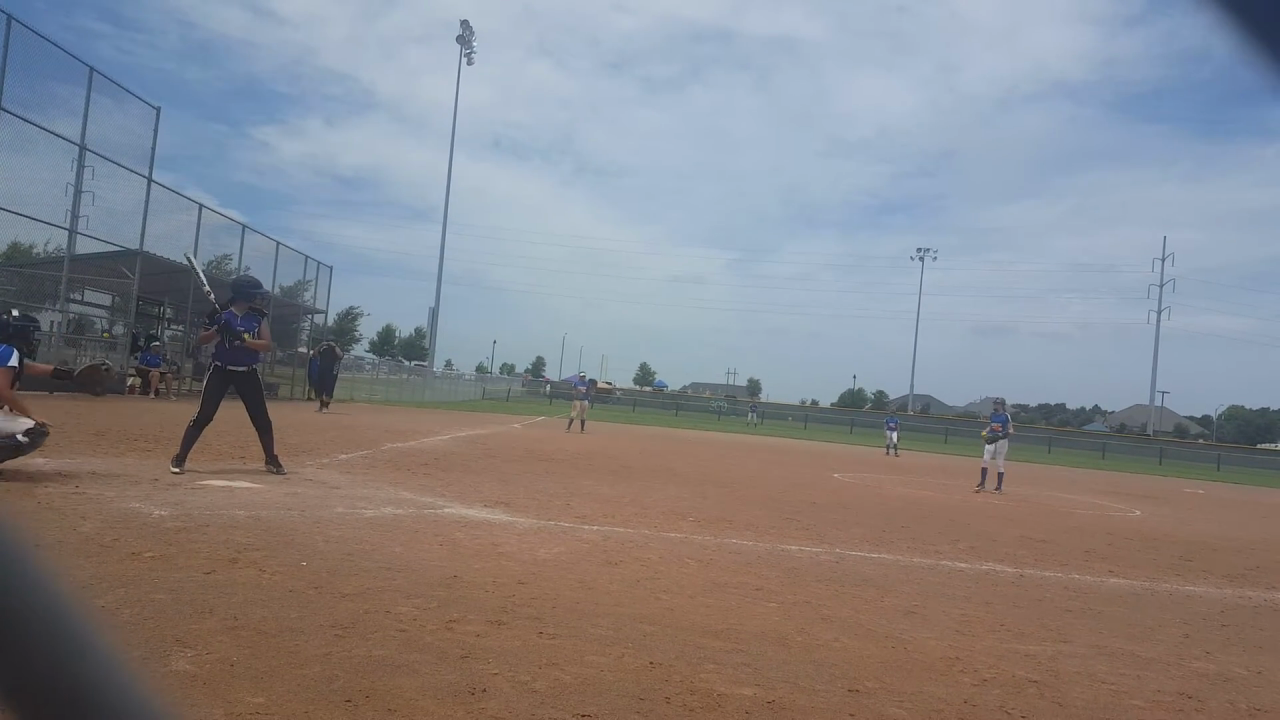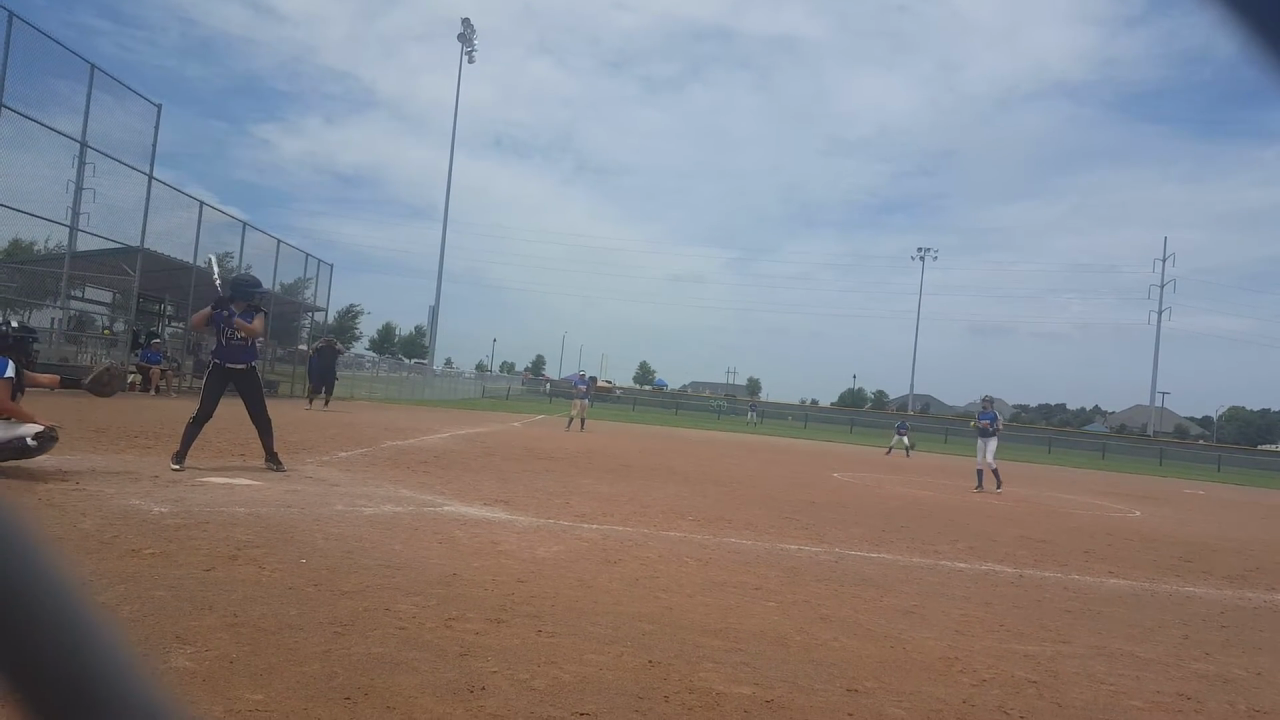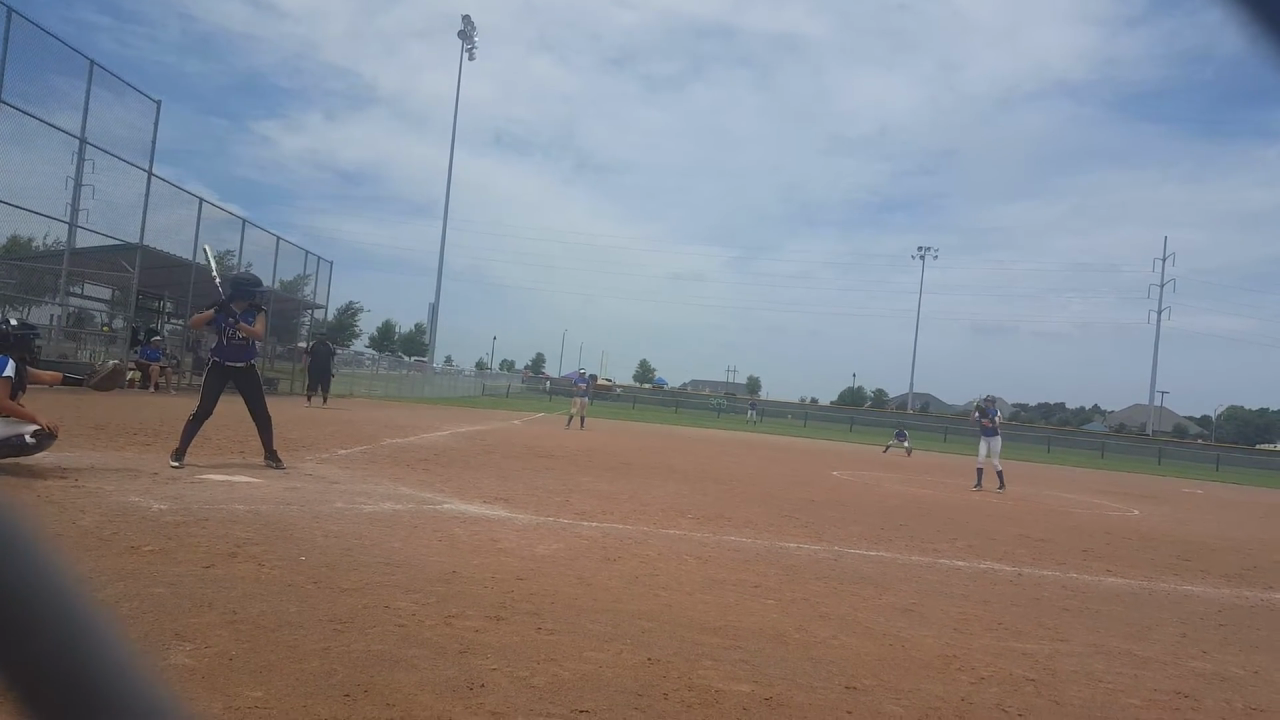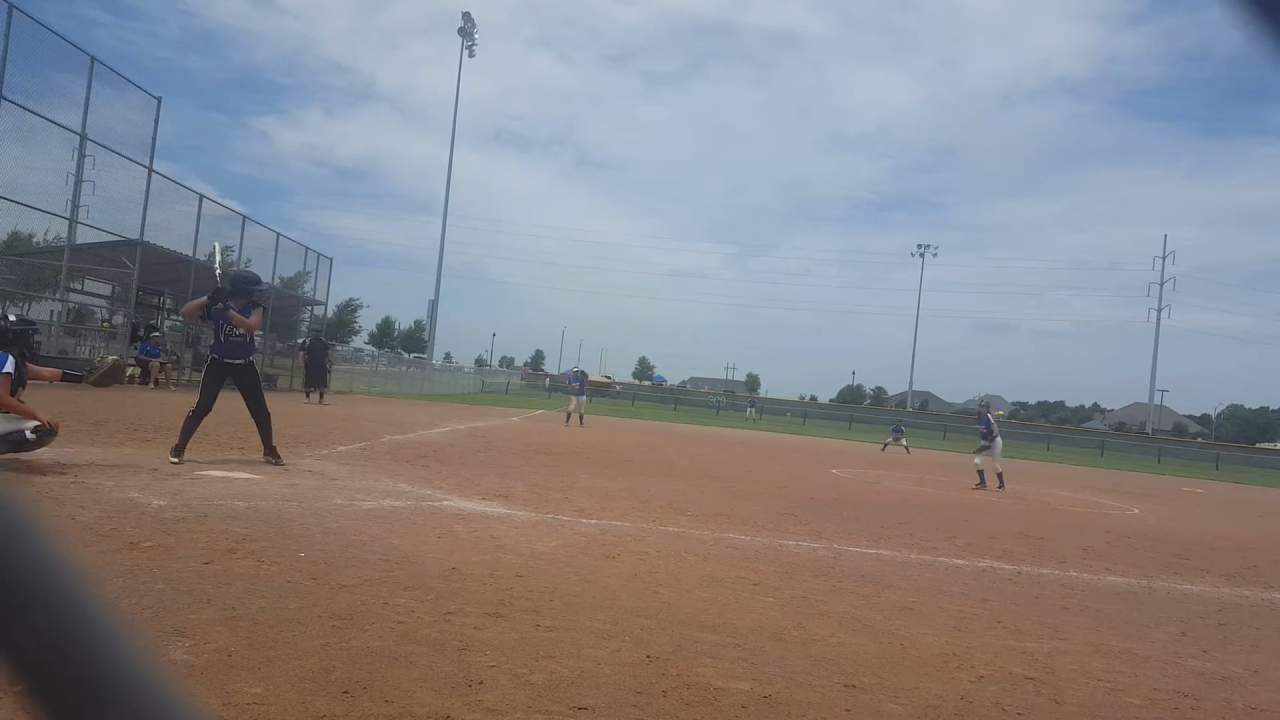
dt=0.5s
person 1, frame 1
left shoulder: (259, 316)
right shoulder: (220, 313)
left elbow: (267, 344)
right elbow: (201, 340)
left wrist: (241, 339)
right wrist: (217, 329)
left hip: (248, 373)
right hip: (220, 370)
left knee: (262, 418)
right knee: (204, 415)
left ankle: (271, 460)
right ankle: (179, 458)
person 1, frame 2
left shoulder: (257, 312)
right shoulder: (218, 309)
left elbow: (257, 332)
right elbow: (193, 324)
left wrist: (231, 316)
right wrist: (213, 307)
left hip: (247, 370)
right hip: (220, 368)
left knee: (261, 415)
right knee: (203, 413)
left ankle: (271, 457)
right ankle: (180, 455)
person 1, frame 3
left shoulder: (257, 311)
right shoulder: (221, 308)
left elbow: (259, 335)
right elbow: (193, 324)
left wrist: (235, 321)
right wrist: (215, 310)
left hip: (246, 368)
right hip: (219, 366)
left knee: (261, 413)
right knee: (203, 410)
left ankle: (270, 454)
right ankle: (179, 452)
person 1, frame 4
left shoulder: (255, 307)
right shoulder: (216, 304)
left elbow: (252, 326)
right elbow: (185, 313)
left wrist: (226, 309)
right wrist: (209, 298)
left hip: (245, 364)
right hip: (218, 362)
left knee: (260, 410)
right knee: (202, 406)
left ankle: (269, 451)
right ankle: (178, 448)
